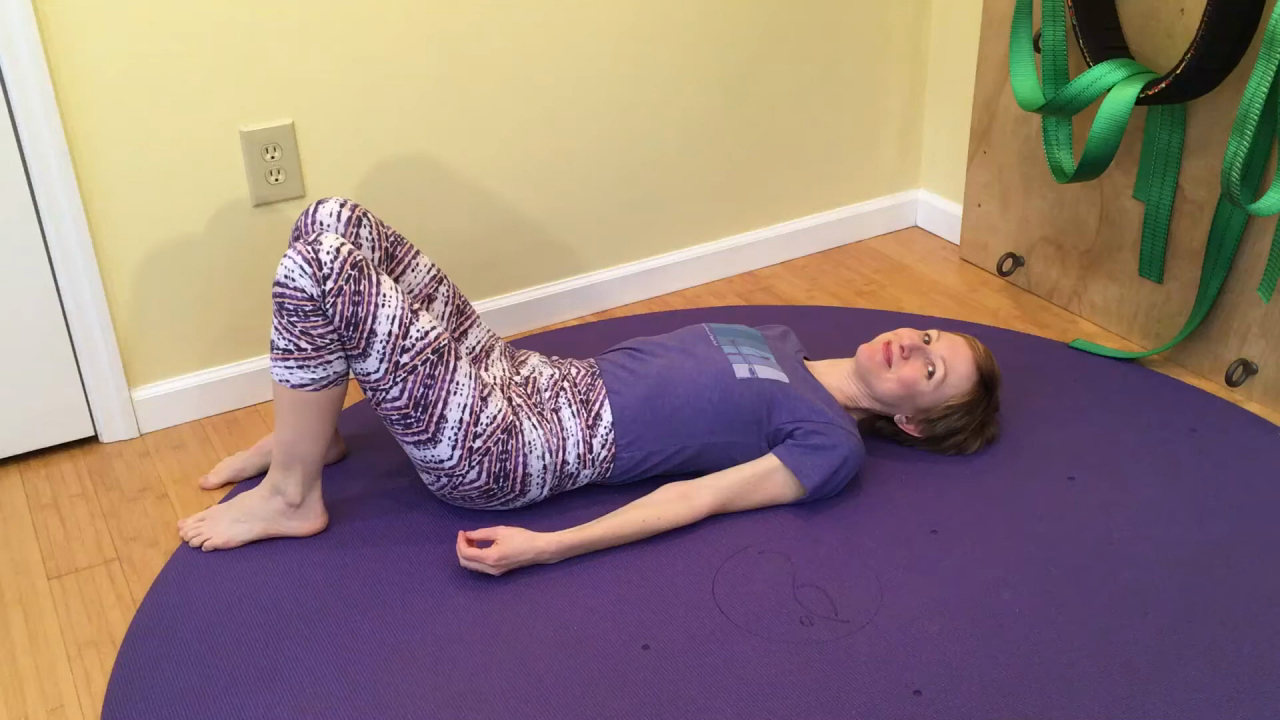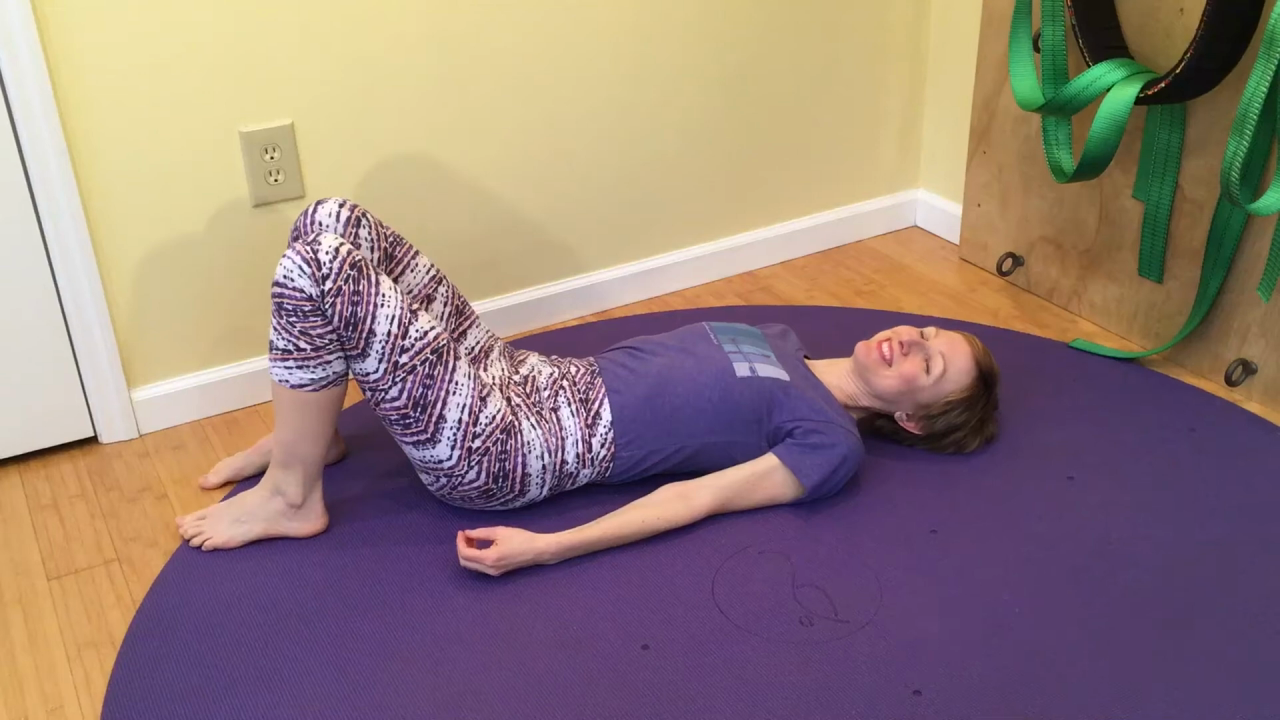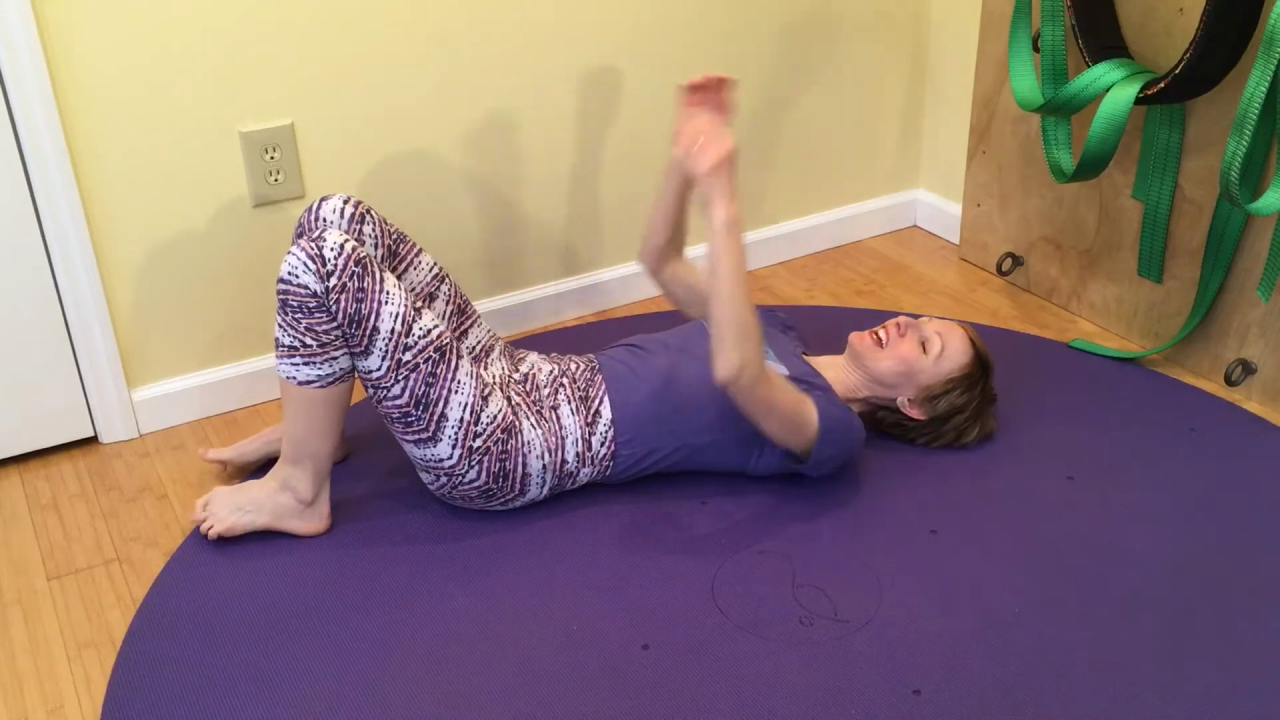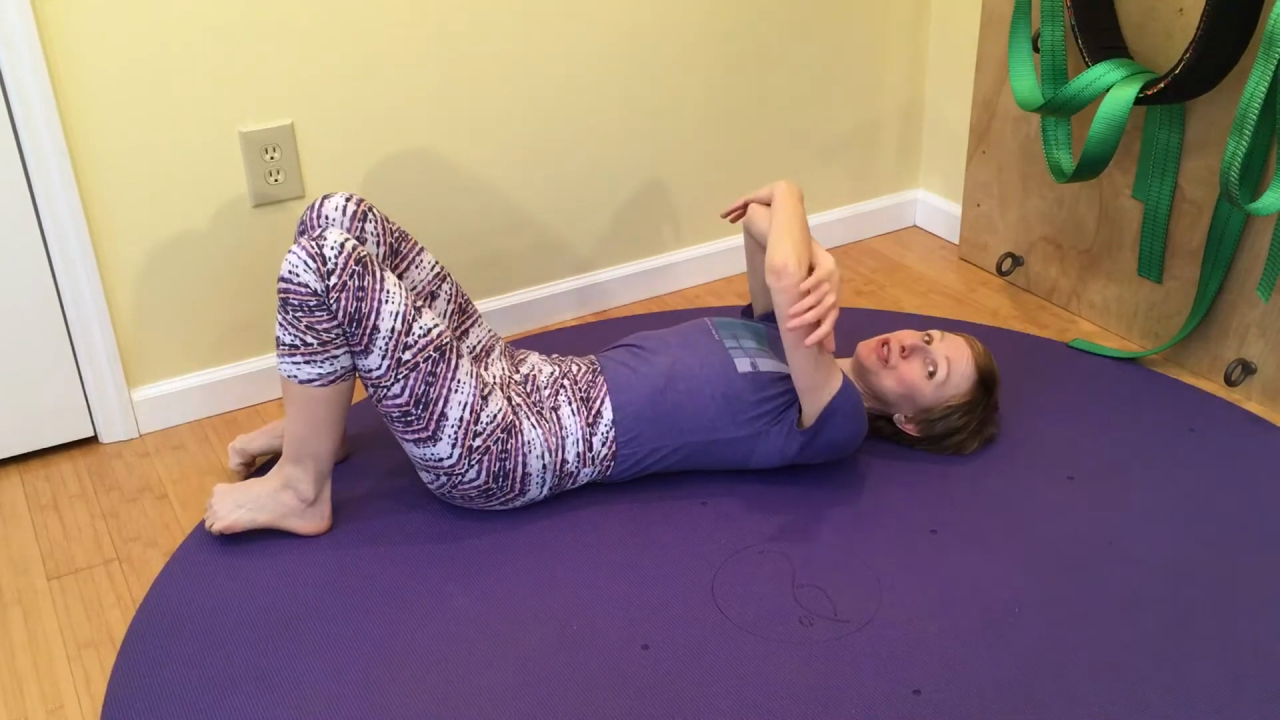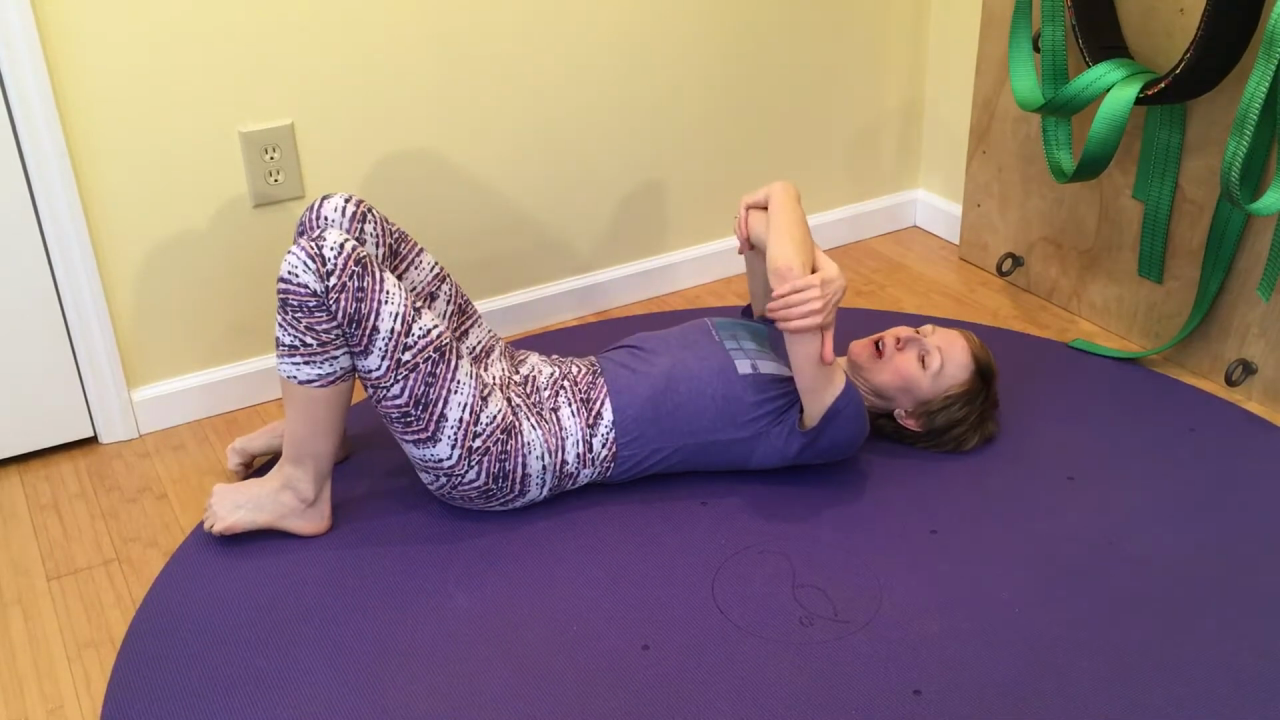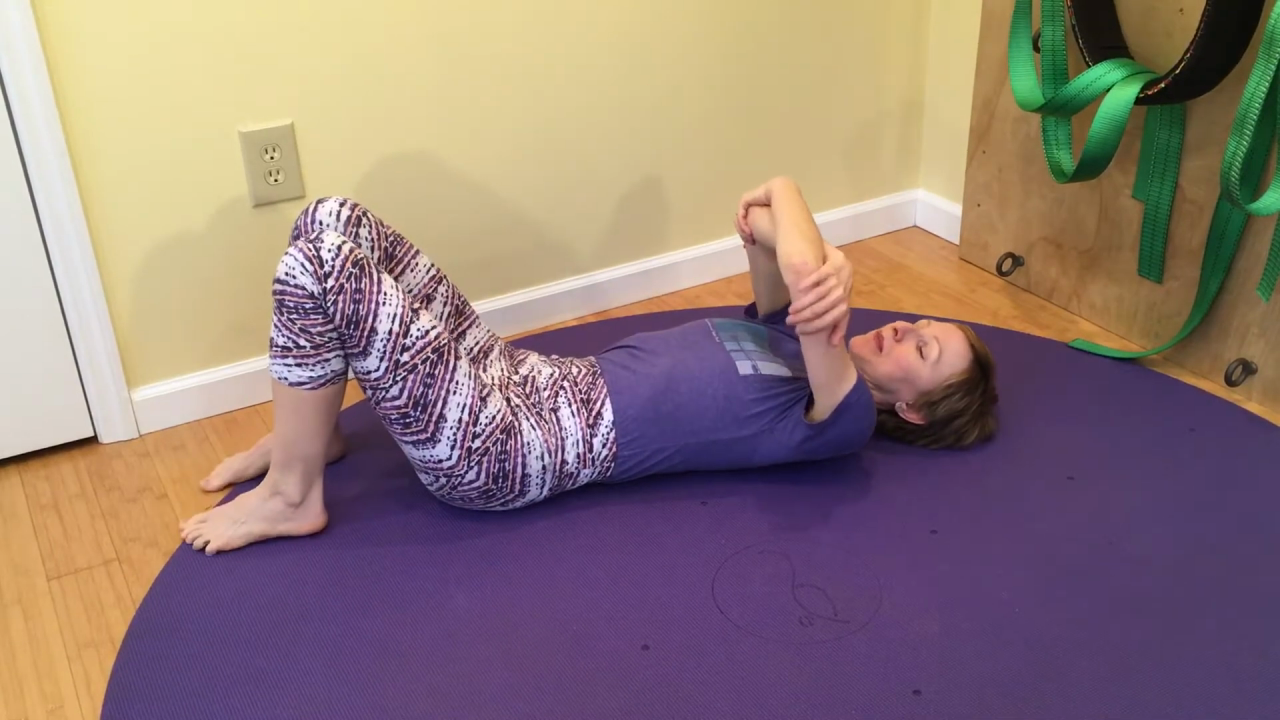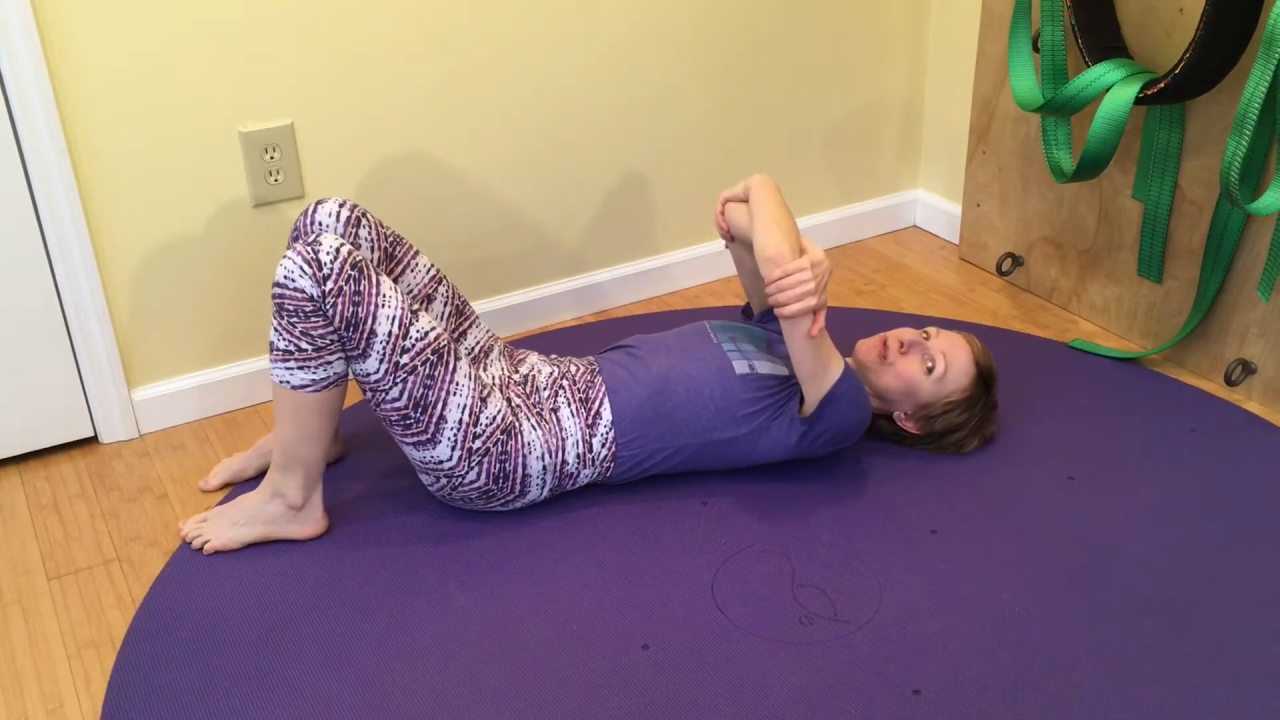
dt=0.7s
person 1, frame 1
left shoulder: (832, 447)
right shoulder: (783, 342)
left elbow: (696, 496)
left wrist: (542, 547)
left hip: (506, 451)
right hip: (535, 381)
left knee: (317, 265)
right knee: (334, 221)
left ankle: (290, 498)
right ankle: (308, 434)
person 1, frame 2
left shoulder: (832, 445)
right shoulder: (784, 343)
left elbow: (696, 497)
left wrist: (540, 548)
left hip: (503, 450)
right hip: (534, 379)
left knee: (316, 266)
right knee: (332, 222)
left ankle: (291, 496)
right ankle: (307, 433)
person 1, frame 3
left shoulder: (828, 435)
right shoulder: (783, 348)
left elbow: (735, 375)
right elbow: (658, 264)
left wrist: (719, 191)
right wrist: (688, 159)
left hip: (503, 448)
right hip: (533, 383)
left knee: (325, 258)
right knee: (339, 217)
left ankle: (298, 492)
right ankle: (310, 428)
person 1, frame 4
left shoulder: (835, 421)
right shoulder: (800, 342)
left elbow: (782, 270)
right elbow: (763, 230)
left wrist: (786, 197)
right wrist: (820, 268)
left hip: (507, 449)
right hip: (534, 381)
left knee: (323, 258)
right knee: (340, 218)
left ankle: (300, 489)
right ankle: (312, 424)
person 1, frame 5
left shoulder: (837, 423)
right shoulder: (794, 342)
left elbow: (785, 239)
right elbow: (759, 235)
left wrist: (790, 224)
right wrist: (823, 277)
left hip: (506, 449)
right hip: (529, 382)
left knee: (322, 262)
right knee: (339, 218)
left ankle: (299, 492)
right ankle: (312, 425)
person 1, frame 6
left shoulder: (842, 422)
right shoulder: (798, 341)
right elbow: (773, 247)
left wrist: (801, 238)
right wrist: (829, 270)
left hip: (508, 451)
right hip: (527, 381)
left knee: (318, 266)
right knee: (333, 221)
left ankle: (290, 496)
right ankle: (309, 433)
person 1, frame 7
left shoulder: (838, 413)
right shoulder: (793, 340)
left elbow: (793, 287)
right elbow: (755, 243)
right wrist: (802, 262)
left hip: (505, 449)
right hip: (527, 380)
left knee: (316, 270)
right knee: (332, 221)
left ankle: (292, 499)
right ankle: (305, 433)
